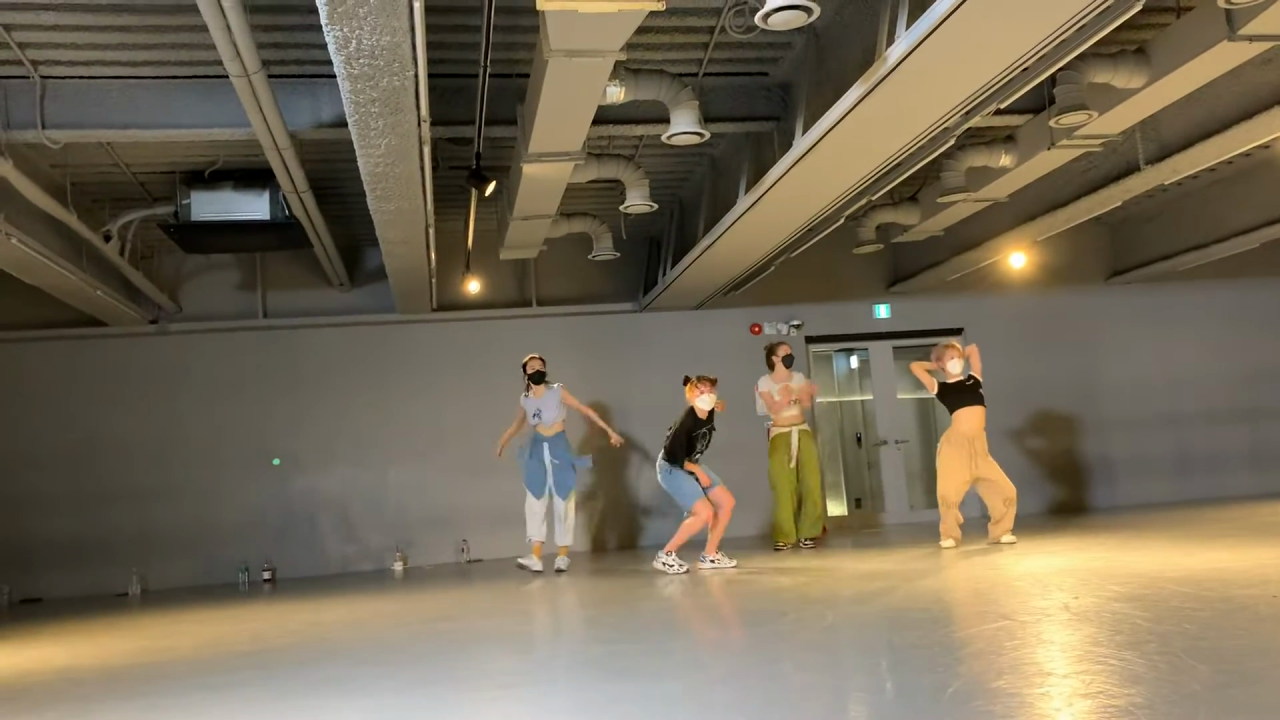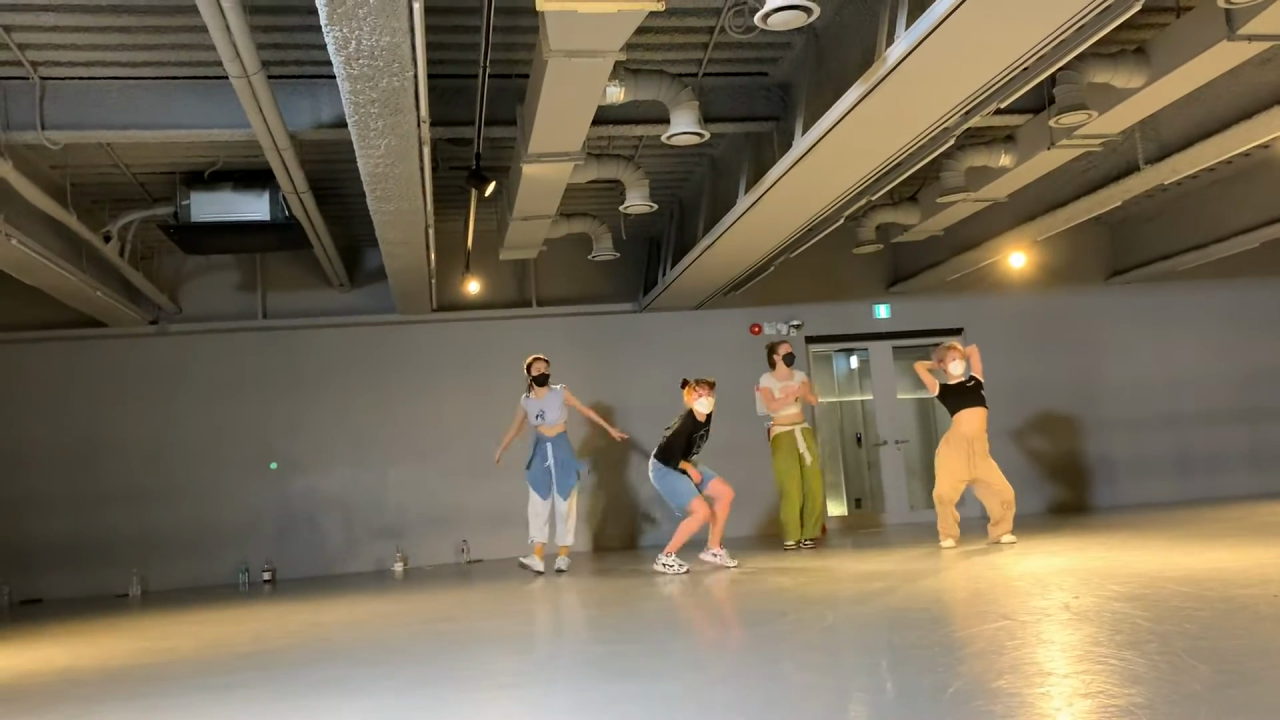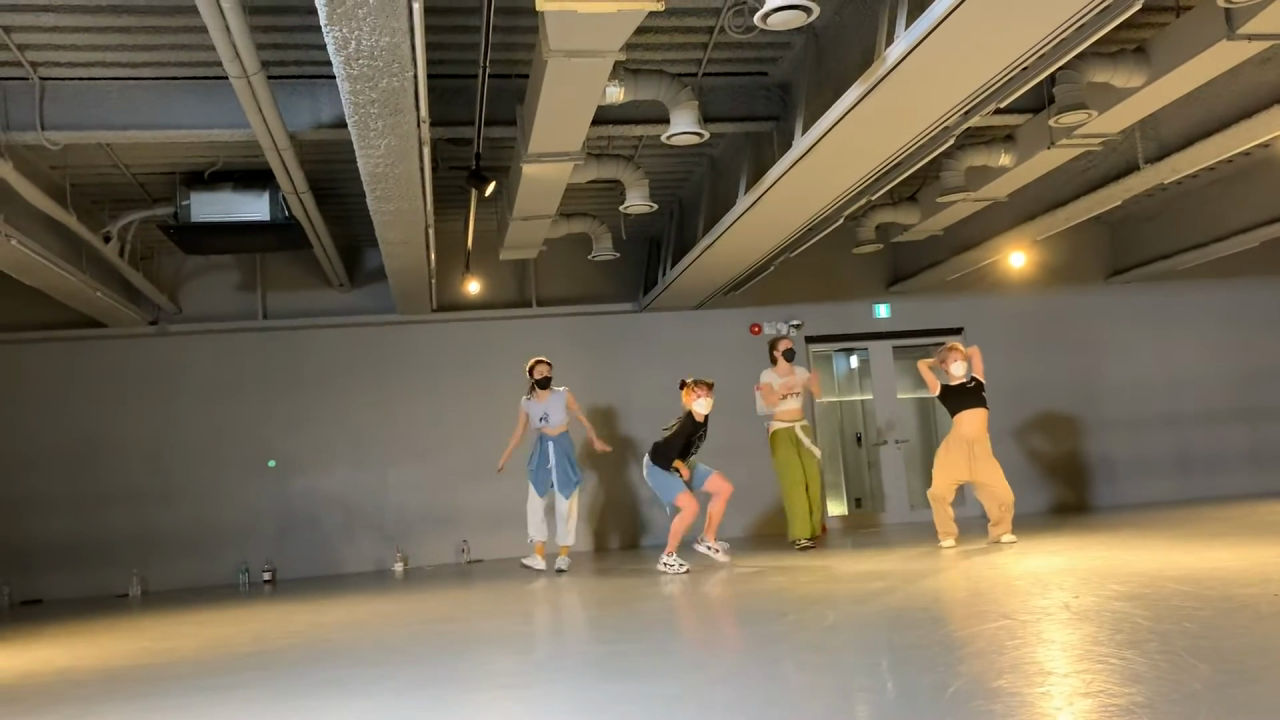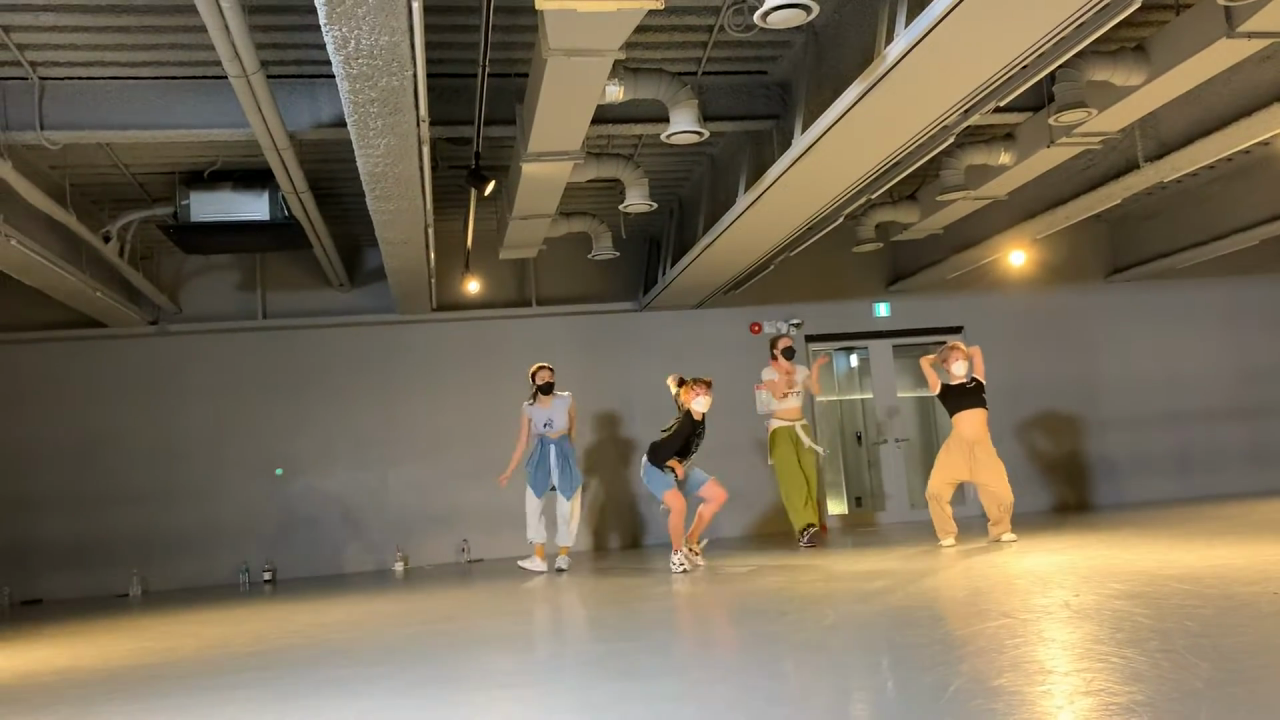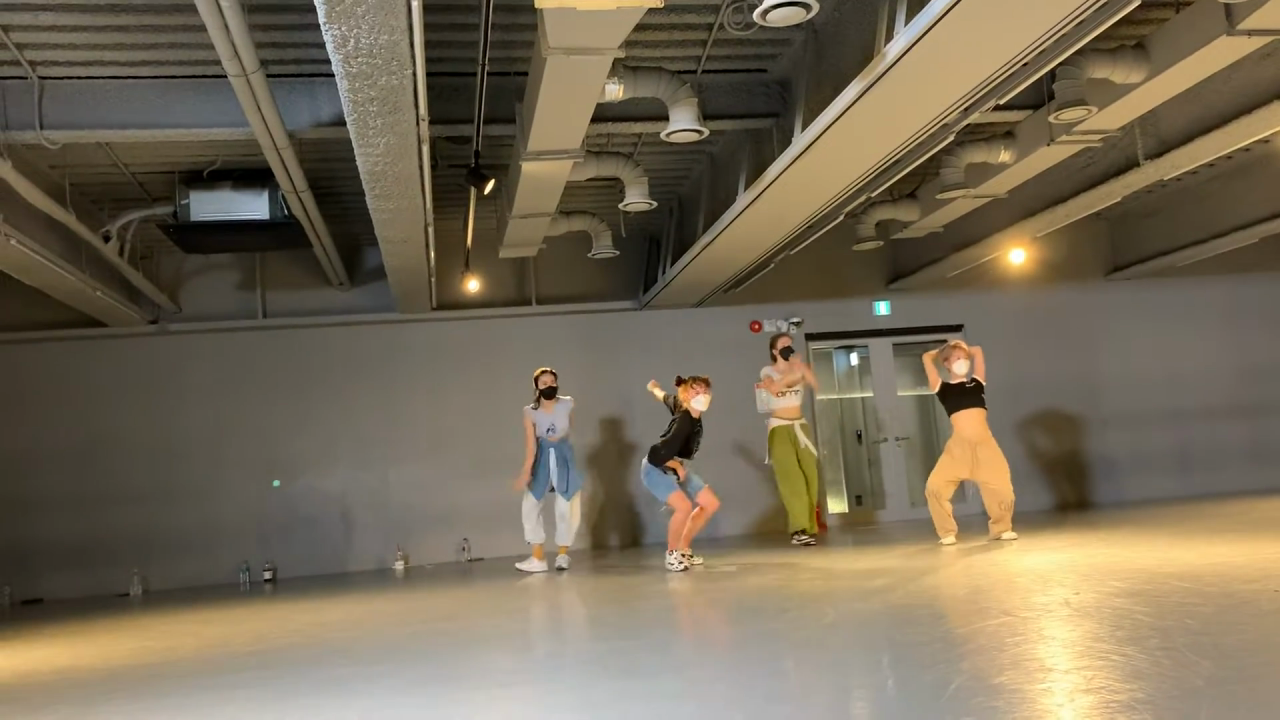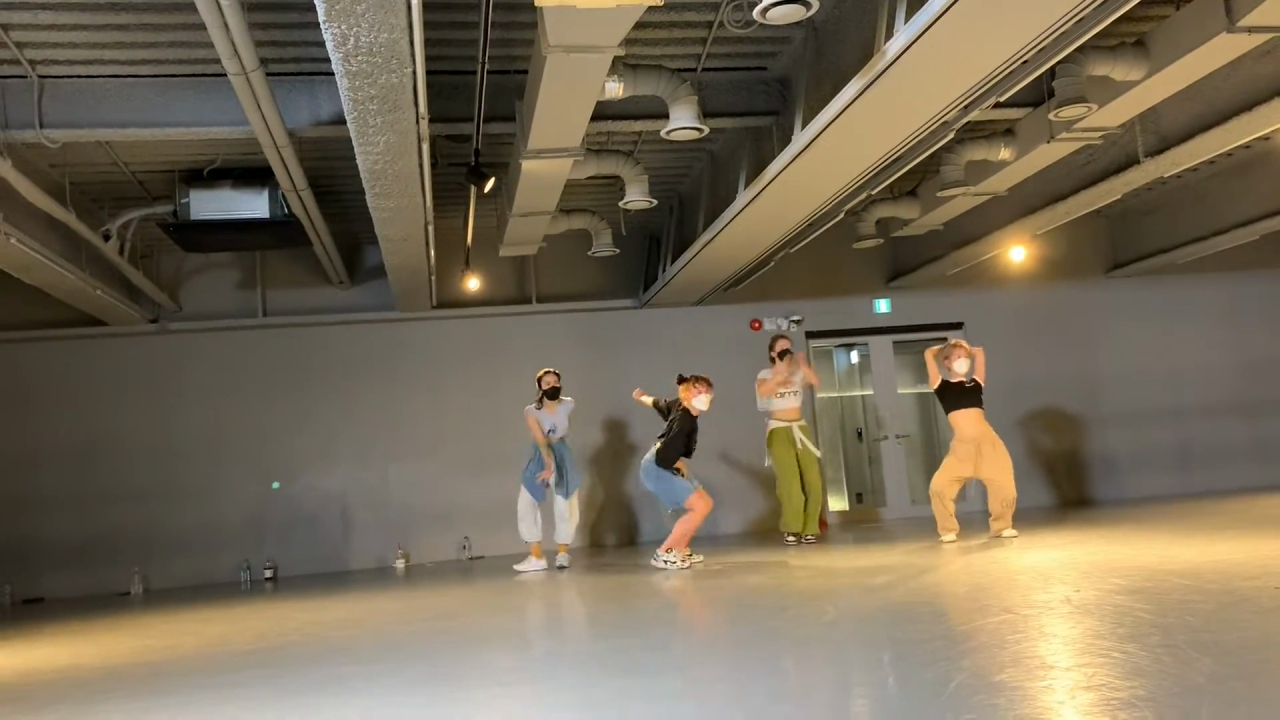
dt=0.1s
person 1, frame 1
left shoulder: (799, 377)
right shoulder: (764, 382)
left elbow: (807, 403)
right elbow: (773, 409)
left wrist: (800, 395)
right wrist: (791, 395)
left hip: (803, 433)
right hip: (779, 435)
left knee: (811, 484)
right knee: (783, 488)
left ankle: (807, 534)
right ankle: (784, 537)
person 1, frame 2
left shoulder: (800, 376)
right shoulder: (766, 379)
left elbow: (813, 400)
right elbow: (770, 406)
left wrist: (804, 391)
right wrist: (794, 393)
left hip: (803, 432)
right hip: (781, 434)
left knee: (813, 484)
right knee: (790, 487)
left ankle: (808, 534)
right ankle: (791, 535)
person 1, frame 3
left shoulder: (800, 371)
right shoulder: (768, 375)
left elbow: (817, 394)
right elbow: (769, 402)
left wrist: (812, 382)
right wrist: (786, 386)
left hip: (802, 428)
right hip: (780, 430)
left knee: (811, 481)
right knee: (793, 480)
left ankle: (806, 534)
right ankle: (800, 532)
person 1, frame 4
left shoulder: (801, 370)
right shoulder: (769, 372)
left elbow: (816, 390)
right elbow: (777, 394)
left wrist: (816, 369)
right wrist: (783, 375)
left hip: (801, 428)
right hip: (780, 428)
left knee: (809, 479)
right knee: (791, 478)
left ankle: (809, 527)
right ankle: (804, 526)
person 1, frame 5
left shoulder: (799, 369)
right shoulder: (768, 371)
left elbow: (814, 383)
right elbow: (772, 388)
left wrist: (800, 367)
right wrist: (794, 375)
left hip: (800, 426)
right hip: (779, 427)
left knee: (809, 478)
right knee: (790, 476)
left ankle: (807, 530)
right ankle: (798, 527)
person 1, frame 6
left shoulder: (798, 370)
right shoulder: (765, 373)
left elbow: (815, 382)
right elbow: (762, 393)
left wrist: (802, 364)
right wrist: (781, 374)
left hip: (800, 428)
right hip: (778, 429)
left knee: (812, 479)
right knee: (789, 479)
left ankle: (809, 530)
right ankle: (791, 529)
person 2, frame 1
left shoulder: (557, 392)
right shoulder: (525, 400)
left elbow: (585, 410)
right elbow: (518, 424)
left wrist: (609, 430)
right wrist: (502, 443)
left hip: (558, 448)
right hip: (537, 451)
left knee: (562, 503)
right knee: (535, 504)
left ankle: (562, 555)
right ankle: (535, 557)
person 2, frame 2
left shoulder: (560, 393)
right shoulder: (526, 401)
left elbow: (585, 411)
right elbow: (516, 426)
left wrist: (610, 429)
right wrist: (501, 449)
left hip: (560, 448)
right hip: (540, 450)
left knee: (564, 503)
right knee: (538, 504)
left ankle: (563, 556)
right ankle: (537, 557)
person 2, frame 3
left shoulder: (562, 395)
right shoulder: (527, 403)
left elbow: (581, 417)
right elbow: (518, 433)
left wrist: (595, 439)
right wrist: (504, 458)
left hip: (564, 449)
right hip: (541, 450)
left knee: (565, 504)
right knee: (536, 502)
left ankle: (563, 556)
right ankle: (539, 556)
person 2, frame 4
left shoulder: (566, 400)
right shoulder: (528, 408)
right elbow: (522, 441)
left wrist: (571, 446)
right wrist: (510, 470)
left hip: (563, 452)
right hip: (542, 453)
left knee: (567, 505)
right knee: (533, 503)
left ankle: (563, 555)
right ankle: (538, 557)
person 2, frame 5
left shoulder: (567, 404)
right shoulder: (530, 412)
right elbow: (531, 444)
right wrist: (526, 471)
left hip: (563, 455)
right hip: (542, 454)
left knee: (566, 507)
right knee: (530, 505)
left ankle: (562, 554)
right ankle: (537, 558)
person 2, frame 6
left shoulder: (568, 405)
right shoulder: (532, 412)
right elbow: (541, 442)
right wrist: (548, 464)
left hip: (560, 454)
right hip: (540, 455)
left knee: (565, 505)
right knee: (526, 504)
left ankle: (563, 553)
right ankle: (536, 557)
person 3, frame 1
left shoulder: (973, 380)
right shoulder: (940, 388)
left elbow: (973, 348)
right elbow: (915, 366)
right wrist: (936, 366)
left hip: (978, 445)
right hip: (955, 443)
left knee: (1006, 490)
right knee: (948, 492)
left ankle: (1000, 531)
right ankle: (949, 535)
person 3, frame 2
left shoulder: (975, 381)
right shoulder: (942, 389)
left elbow: (973, 349)
right elbow: (918, 366)
right wrist: (936, 365)
left hip: (979, 446)
right hip: (955, 444)
left knee: (1004, 492)
right knee: (944, 492)
left ankle: (1000, 532)
right ankle: (949, 535)
person 3, frame 3
left shoulder: (976, 382)
right shoulder: (942, 390)
left elbow: (975, 350)
right elbow: (921, 364)
right wrist: (938, 361)
left hip: (981, 447)
right hip: (955, 446)
left knee: (1002, 494)
right knee: (938, 491)
left ankle: (1000, 531)
right ankle: (947, 535)
person 3, frame 4
left shoulder: (976, 382)
right shoulder: (943, 389)
left elbow: (976, 350)
right elbow: (924, 361)
right wrist: (940, 357)
left hip: (983, 447)
right hip: (957, 447)
left knee: (1002, 494)
right knee: (935, 489)
left ankle: (1000, 530)
right ankle: (947, 534)
person 3, frame 5
left shoulder: (976, 383)
right shoulder: (942, 388)
left elbow: (978, 351)
right elbow: (926, 357)
right wrist: (943, 353)
left hip: (985, 446)
right hip: (958, 448)
left knee: (1003, 492)
right knee: (934, 487)
left ankle: (1000, 528)
right ankle: (947, 532)
person 3, frame 6
left shoulder: (975, 383)
right shoulder: (942, 386)
left elbow: (979, 352)
right elbow: (929, 354)
right wrist: (945, 350)
left hip: (988, 443)
right hip: (962, 447)
left knee: (1005, 489)
right knee: (938, 486)
left ankle: (1001, 526)
right ankle: (948, 530)
person 4, frame 1
left shoulder: (709, 412)
right shoulder: (686, 421)
right elbow: (674, 456)
right wrist: (698, 470)
left hip: (691, 465)
right hip: (671, 468)
left knee: (727, 502)
right knee: (705, 513)
left ankle: (710, 555)
right ankle: (666, 555)
person 4, frame 2
left shoulder: (706, 414)
right shoulder: (685, 423)
right elbow: (667, 455)
right wrist: (691, 469)
left hip: (684, 465)
right hip: (664, 468)
left knee: (726, 493)
right knee: (702, 511)
left ankle: (713, 548)
right ankle: (666, 556)
person 4, frame 3
left shoulder: (701, 415)
right shoulder: (685, 425)
left elbow: (685, 395)
right elbow: (660, 454)
right wrist: (681, 466)
left hip: (681, 464)
right hip: (658, 467)
left knee: (724, 488)
right knee: (690, 507)
left ankle: (707, 540)
right ankle: (668, 556)
person 4, frame 4
left shoulder: (698, 414)
right shoulder: (684, 424)
left elbow: (676, 395)
right elbow: (656, 453)
left wrist: (672, 383)
right wrist: (677, 466)
left hip: (678, 464)
right hip: (657, 467)
left knee: (718, 495)
right knee: (678, 504)
left ankle: (690, 542)
right ankle: (677, 552)
person 4, frame 5
left shoulder: (683, 406)
right shoulder: (684, 423)
left elbow: (666, 398)
right elbow: (658, 455)
left wrist: (654, 389)
right wrist: (677, 466)
left hip: (673, 466)
right hip: (656, 467)
left knee: (711, 504)
right knee: (683, 506)
left ankle: (681, 549)
right ankle: (671, 554)
person 4, frame 6
left shoulder: (679, 406)
right shoulder: (684, 422)
left elbow: (657, 403)
right elbow: (665, 457)
left wrist: (641, 397)
right wrist: (681, 466)
left hip: (669, 467)
right hip: (657, 469)
left knee: (705, 503)
right knee: (699, 507)
left ankle: (680, 549)
right ankle: (663, 553)
